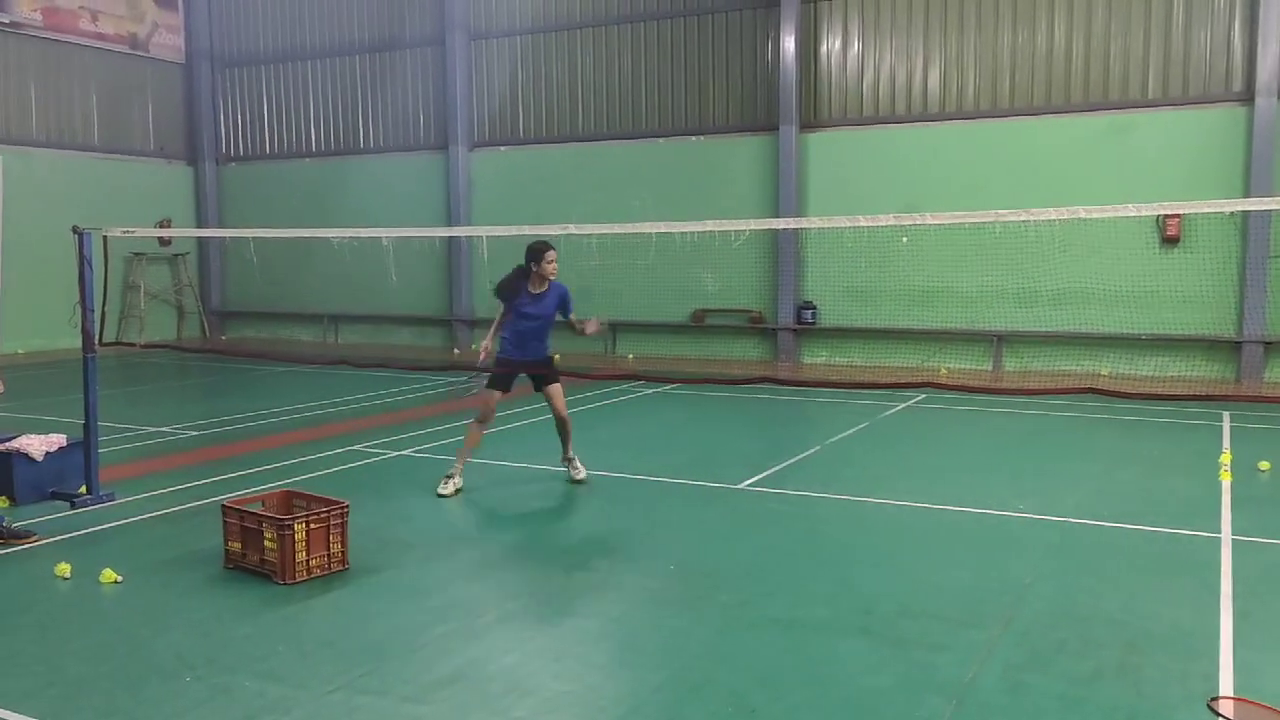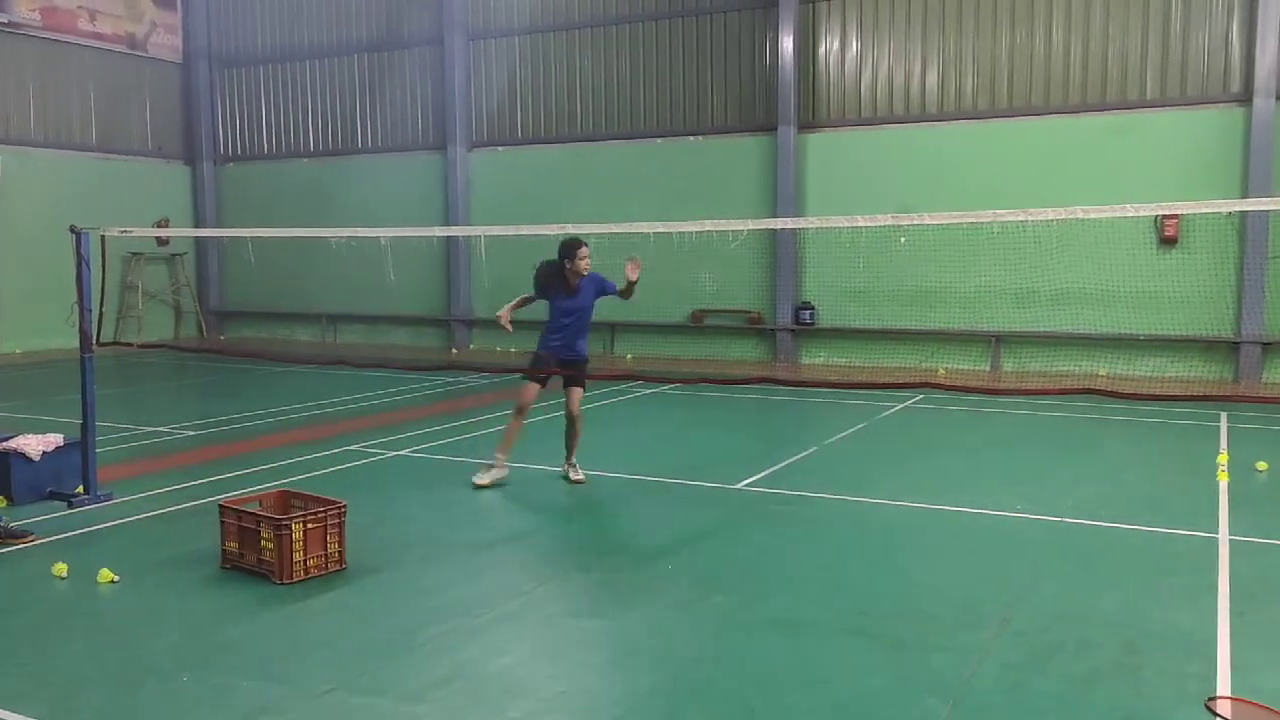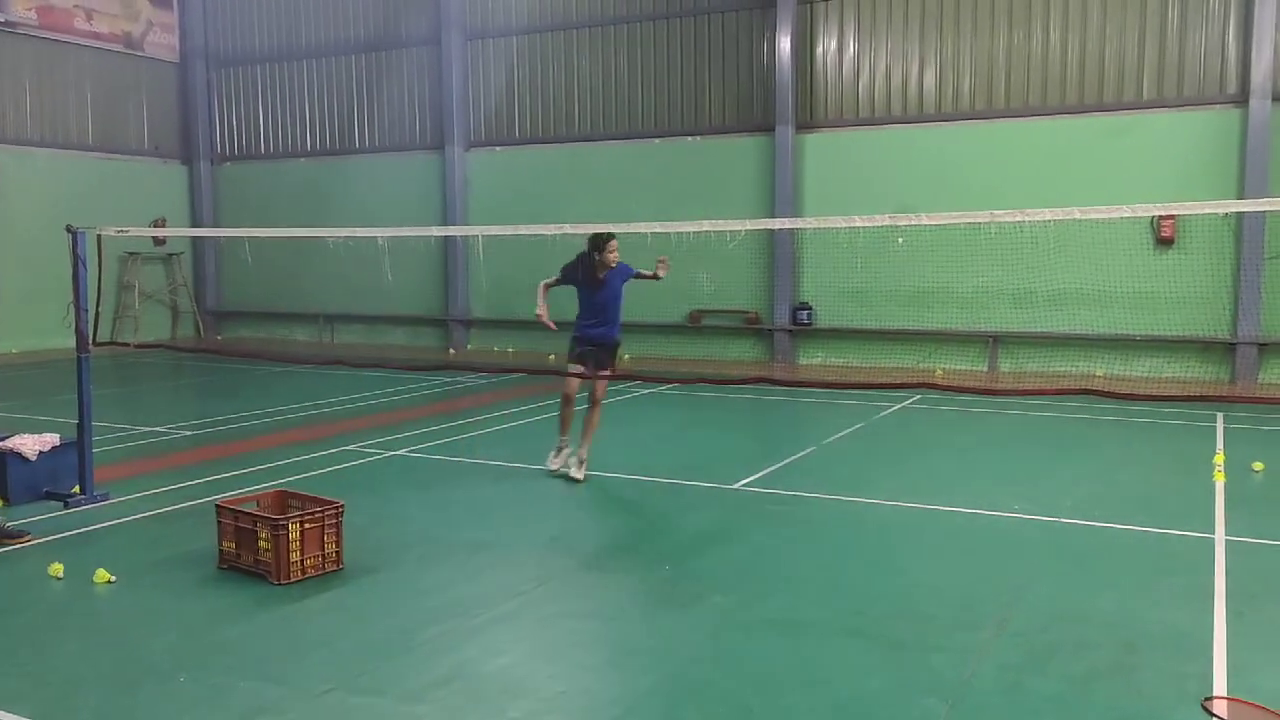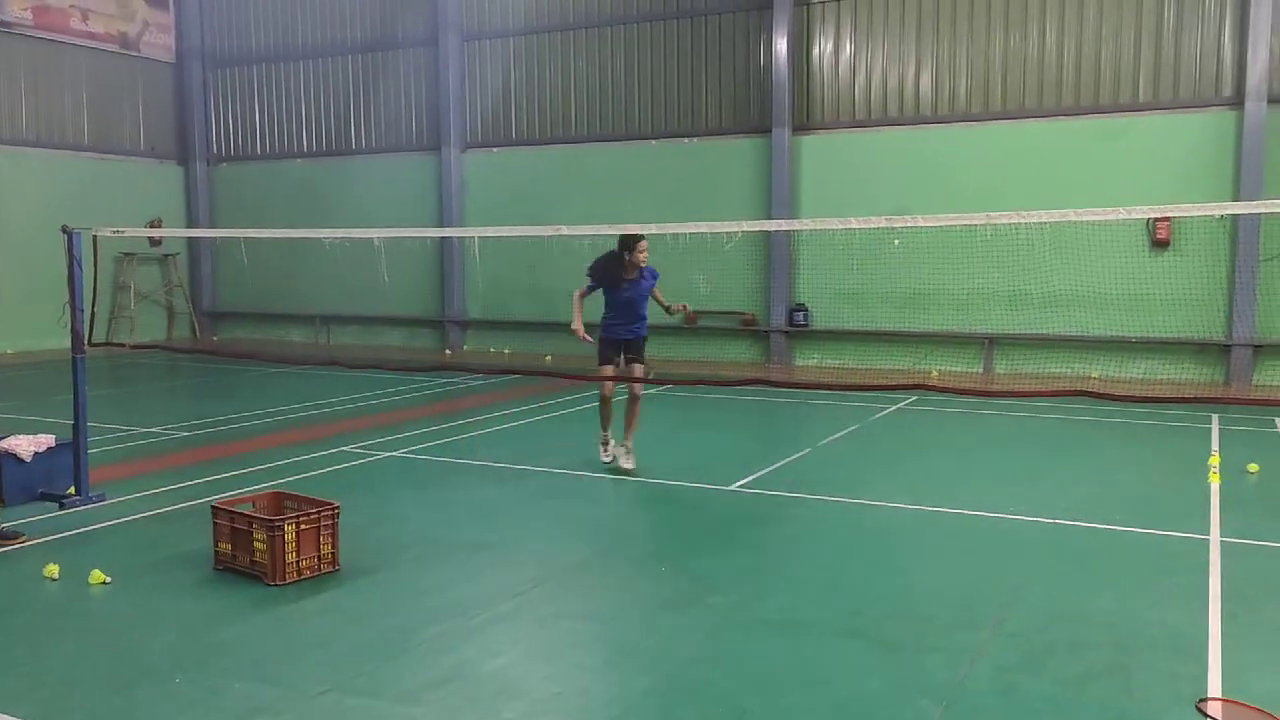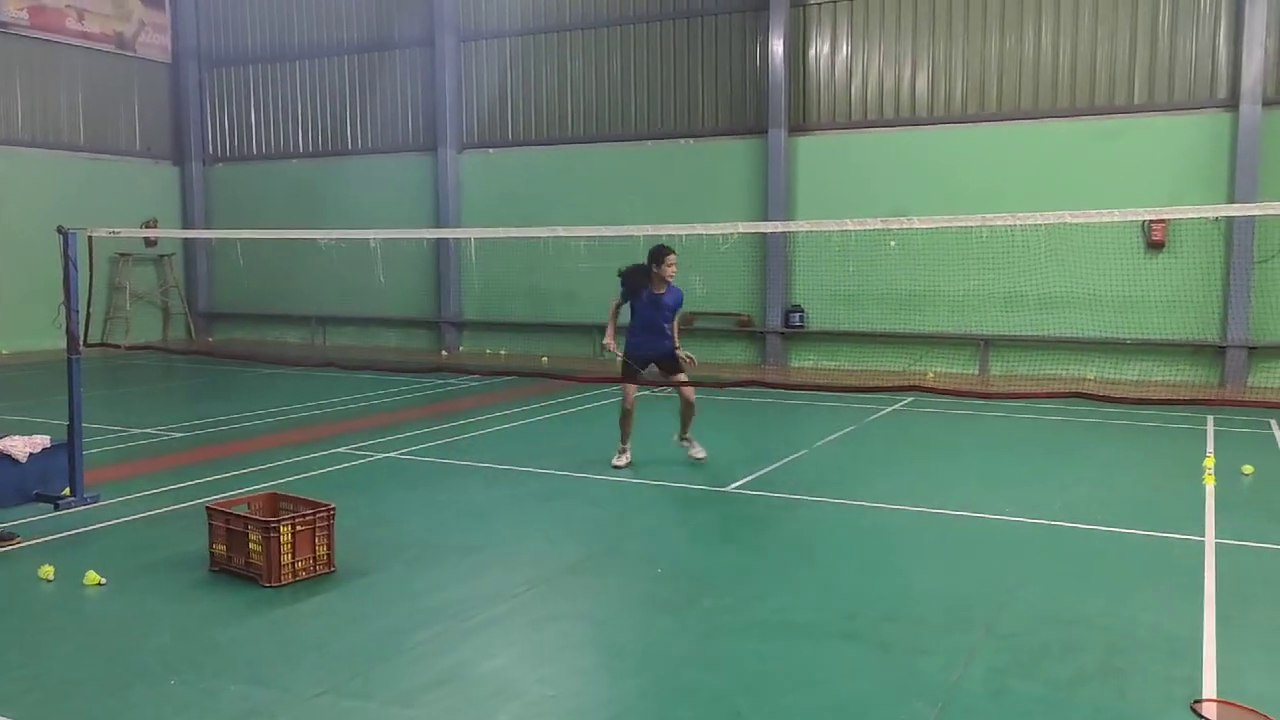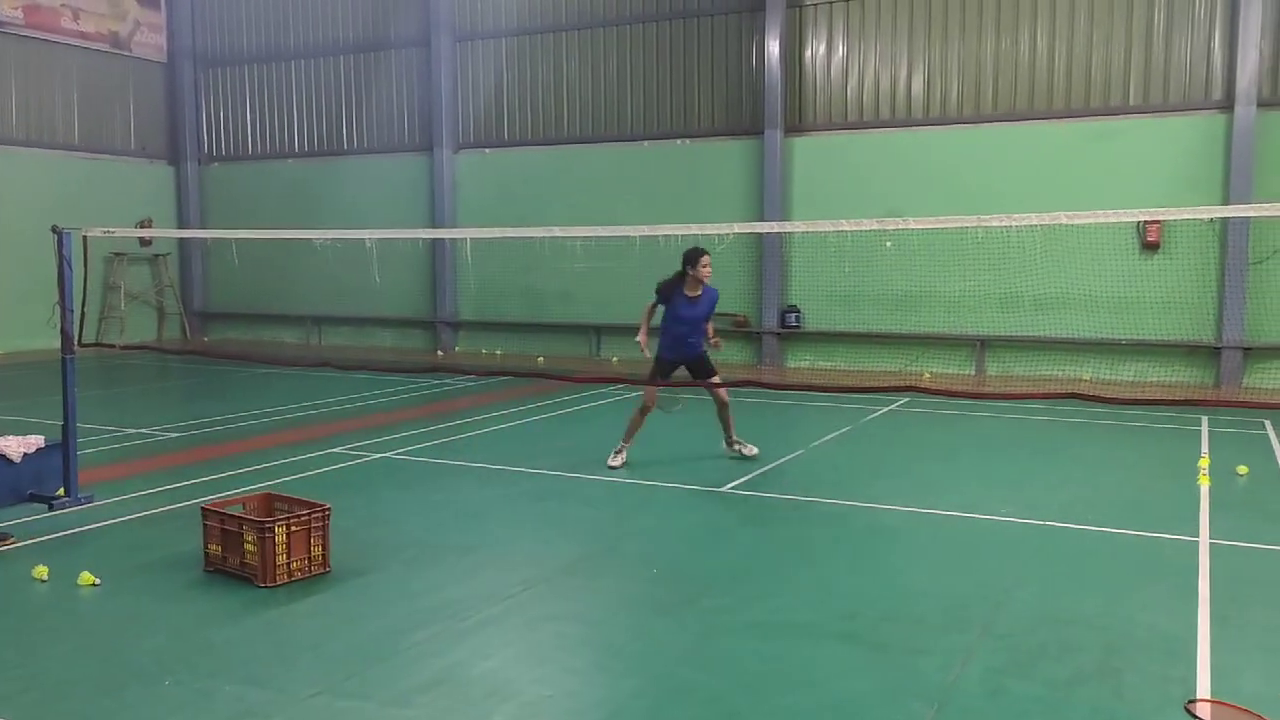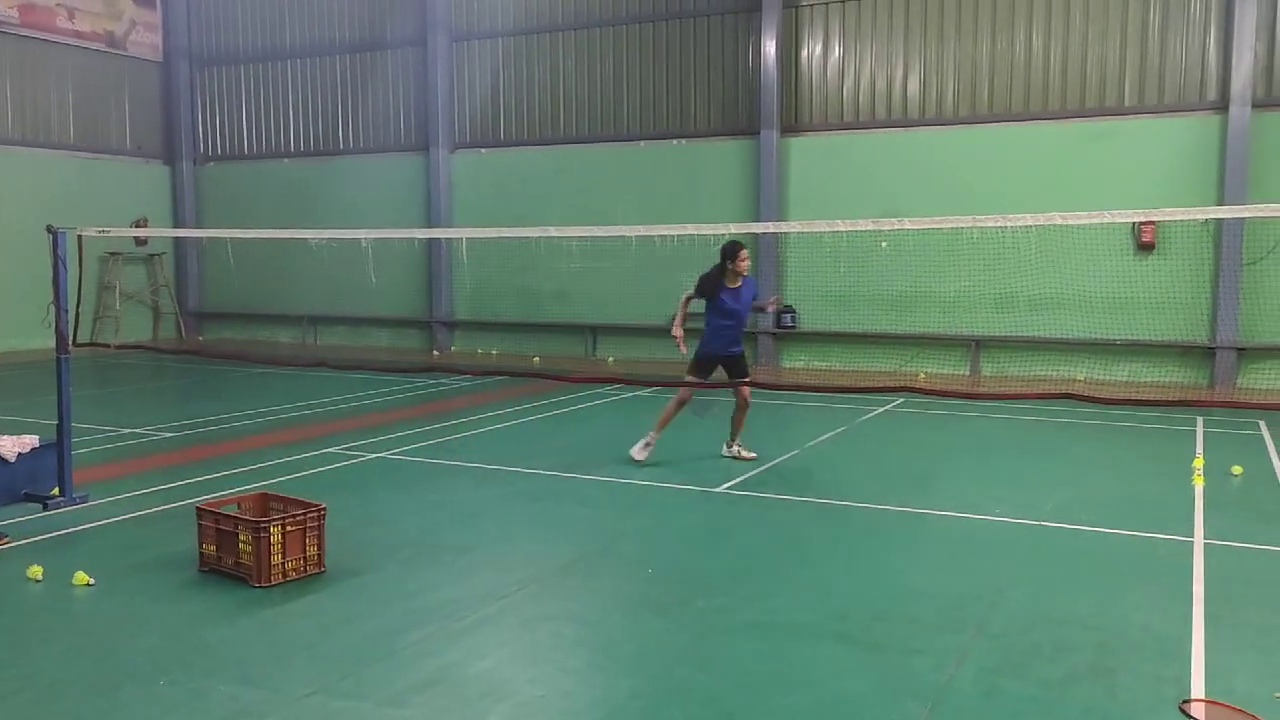
dt=0.1s
person 1, frame 1
left shoulder: (559, 291)
right shoulder: (515, 289)
left elbow: (572, 323)
left wrist: (585, 328)
right wrist: (489, 338)
left hip: (540, 359)
right hip: (508, 357)
left knee: (561, 413)
right knee: (484, 417)
left ankle: (569, 457)
right ankle: (455, 473)
person 1, frame 2
left shoulder: (594, 282)
right shoulder: (551, 284)
left elbow: (625, 295)
right elbow: (528, 298)
left wrist: (631, 281)
right wrist: (507, 309)
left hip: (575, 356)
right hip: (547, 351)
left knee: (573, 413)
right knee: (522, 407)
left ankle: (570, 463)
right ankle: (498, 464)
person 1, frame 3
left shoulder: (620, 270)
right shoulder: (579, 274)
left elbow: (638, 274)
right elbow: (544, 285)
left wrist: (657, 275)
right wrist: (541, 307)
left hip: (609, 339)
right hip: (582, 336)
left knee: (596, 398)
right knee: (568, 393)
left ankle: (580, 456)
right ankle: (562, 445)
person 1, frame 4
left shoulder: (648, 274)
right shoulder: (607, 275)
right elbow: (579, 294)
left wrist: (669, 308)
right wrist: (577, 321)
left hip: (635, 336)
right hip: (610, 336)
left knee: (635, 392)
right knee: (606, 393)
left ankle: (627, 445)
right ankle: (606, 439)
person 1, frame 5
left shoulder: (676, 294)
right shoulder: (636, 286)
right elbow: (616, 306)
left wrist: (678, 348)
right wrist: (609, 334)
left hip: (665, 351)
right hip: (636, 352)
left knee: (689, 398)
right knee: (628, 405)
left ankle: (685, 436)
right ankle: (624, 448)
person 1, frame 6
left shoulder: (711, 295)
right shoulder: (670, 292)
right elbow: (652, 306)
left wrist: (711, 338)
right wrist: (643, 332)
left hip: (696, 354)
right hip: (667, 354)
left knee: (723, 400)
right knee: (646, 404)
left ankle: (731, 441)
right ankle: (622, 448)
person 1, frame 7
left shoulder: (750, 284)
right shoulder: (711, 287)
right elbow: (687, 298)
left wrist: (765, 308)
right wrist: (677, 326)
left hip: (735, 350)
right hip: (709, 350)
left knee: (744, 399)
right knee: (683, 397)
left ankle: (732, 444)
right ankle: (649, 440)
